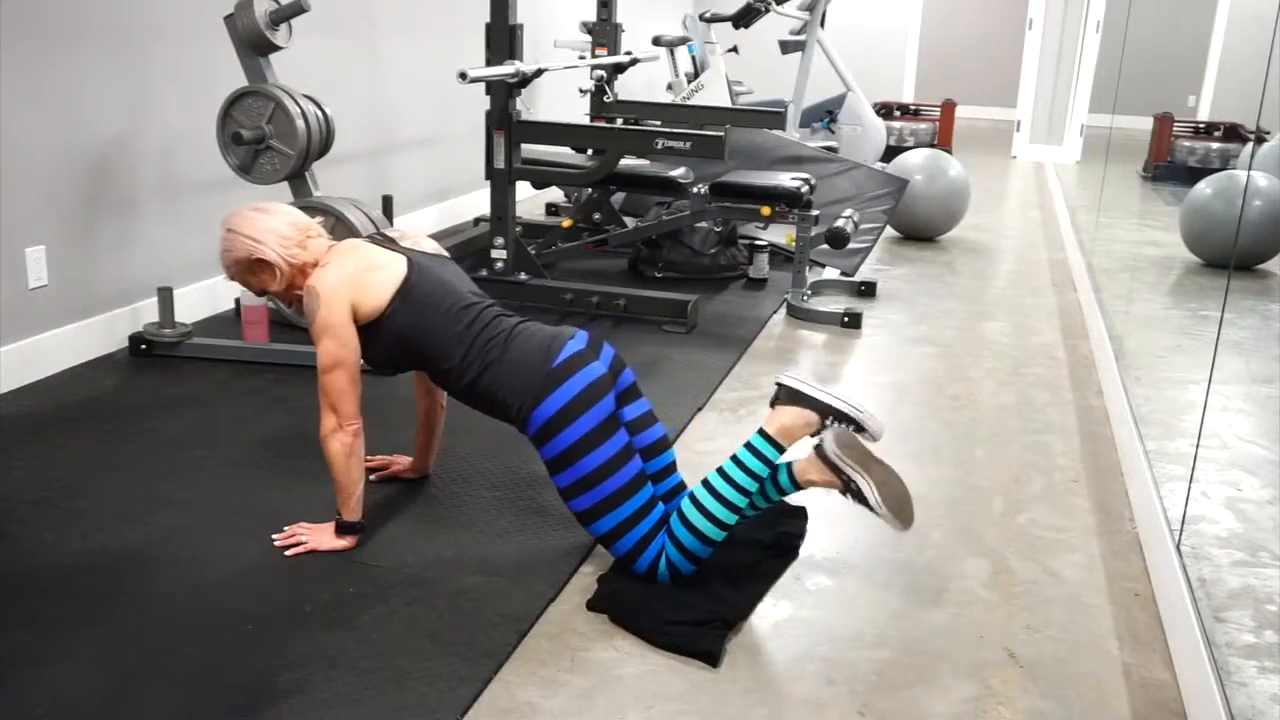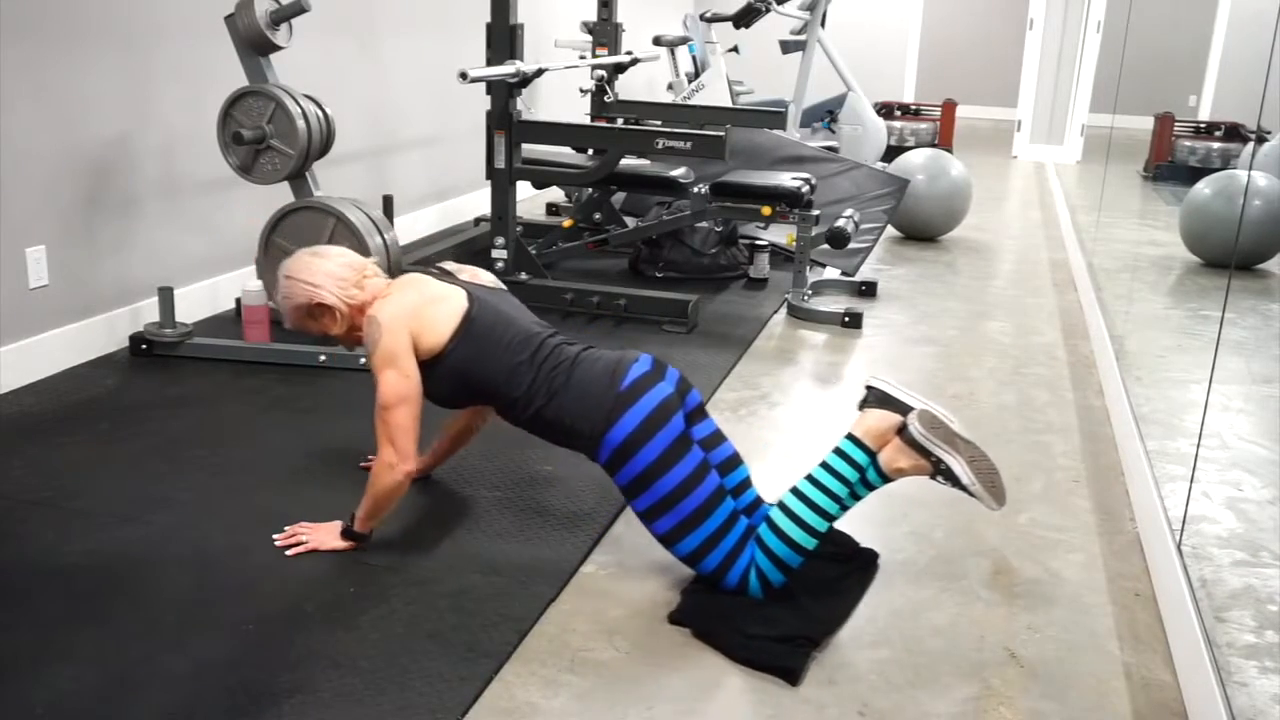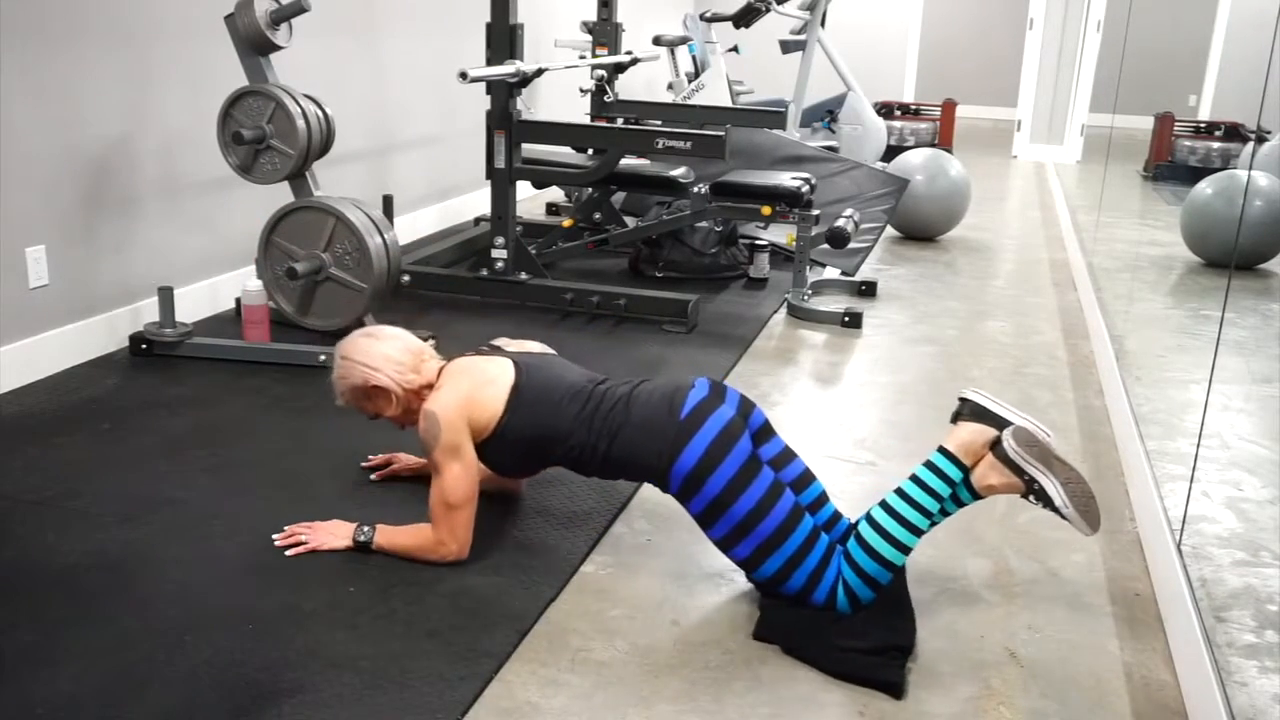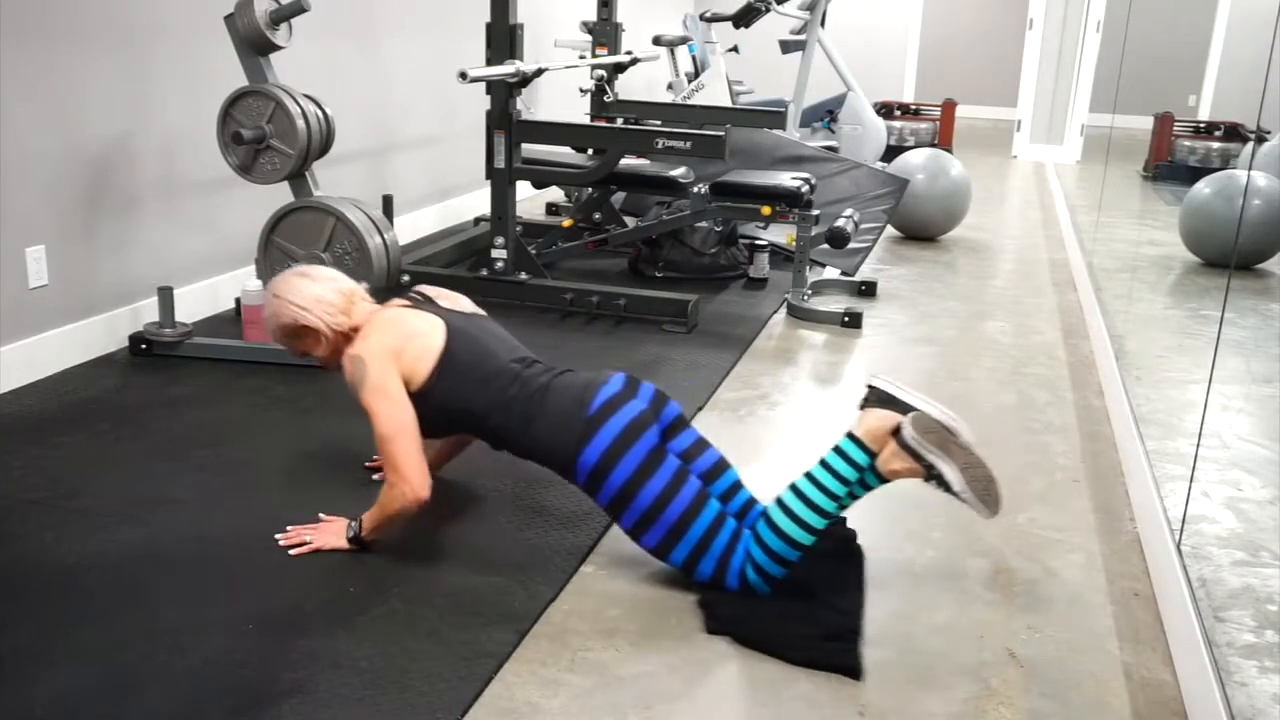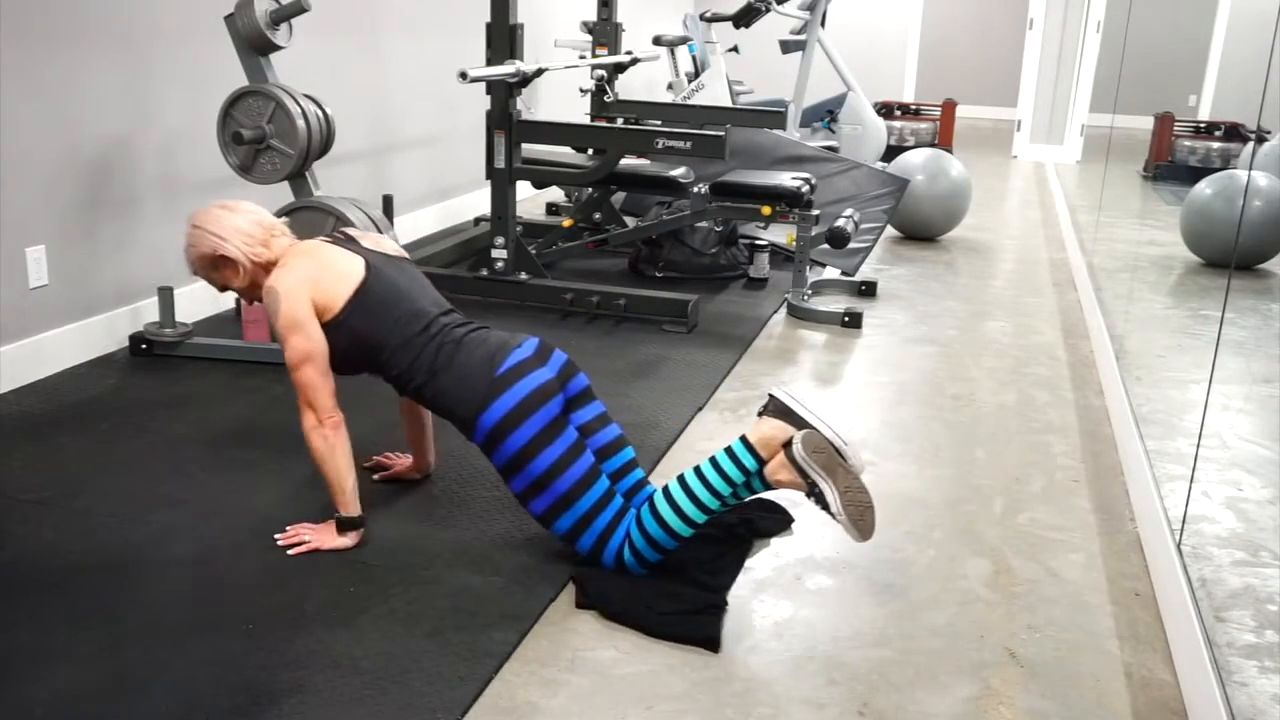
dt=1s
person 1, frame 1
left shoulder: (328, 285)
right shoulder: (395, 242)
left elbow: (341, 426)
left wrist: (346, 526)
right wrist: (421, 461)
left hip: (555, 396)
right hip: (586, 359)
left knee: (663, 559)
right knee: (676, 518)
left ankle: (786, 431)
right ankle: (816, 462)
person 1, frame 2
left shoulder: (387, 319)
right shoulder: (447, 276)
left elbow: (394, 466)
left wrist: (351, 530)
right wrist: (427, 461)
left hip: (628, 424)
right hip: (650, 385)
left knee: (752, 573)
right knee: (757, 532)
left ankle: (879, 441)
right ankle: (884, 431)
person 1, frame 3
left shoulder: (441, 409)
right shoulder: (494, 356)
left elbow: (451, 543)
right elbow: (515, 465)
left wrist: (360, 534)
right wrist: (433, 465)
left hip: (695, 450)
right hip: (713, 407)
left knee: (837, 587)
right knee: (840, 553)
left ankle: (971, 453)
right ankle: (978, 450)
person 1, frame 4
left shoulder: (366, 354)
right shoulder: (425, 297)
left elbow: (408, 492)
left wrist: (357, 533)
right wrist: (429, 458)
left hip: (604, 442)
right hip: (628, 400)
left knee: (749, 566)
right knee: (758, 533)
left ankle: (879, 443)
right ankle: (881, 429)
person 1, frame 5
left shoulder: (288, 284)
right shoulder: (354, 240)
left elbow: (323, 418)
left wrist: (347, 524)
right wrist: (422, 460)
left hip: (507, 404)
right hip: (539, 363)
left knee: (630, 546)
right knee: (642, 509)
left ankle: (769, 449)
right ankle: (775, 440)
